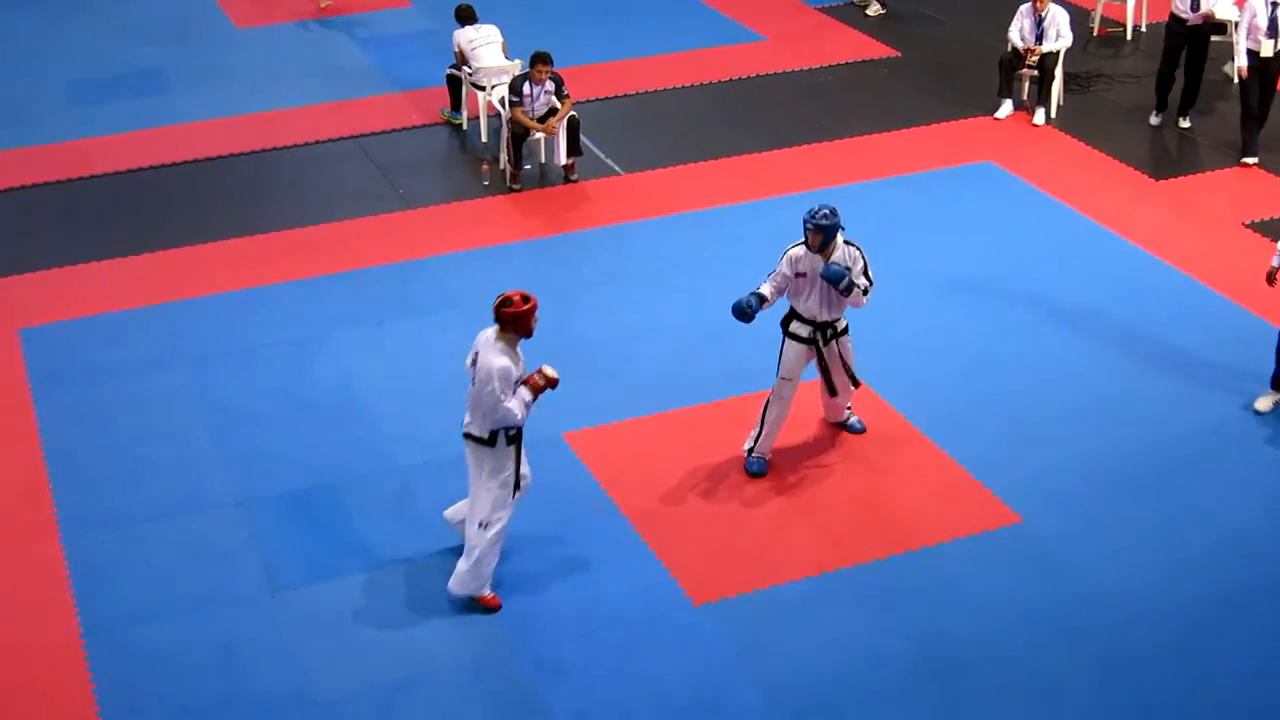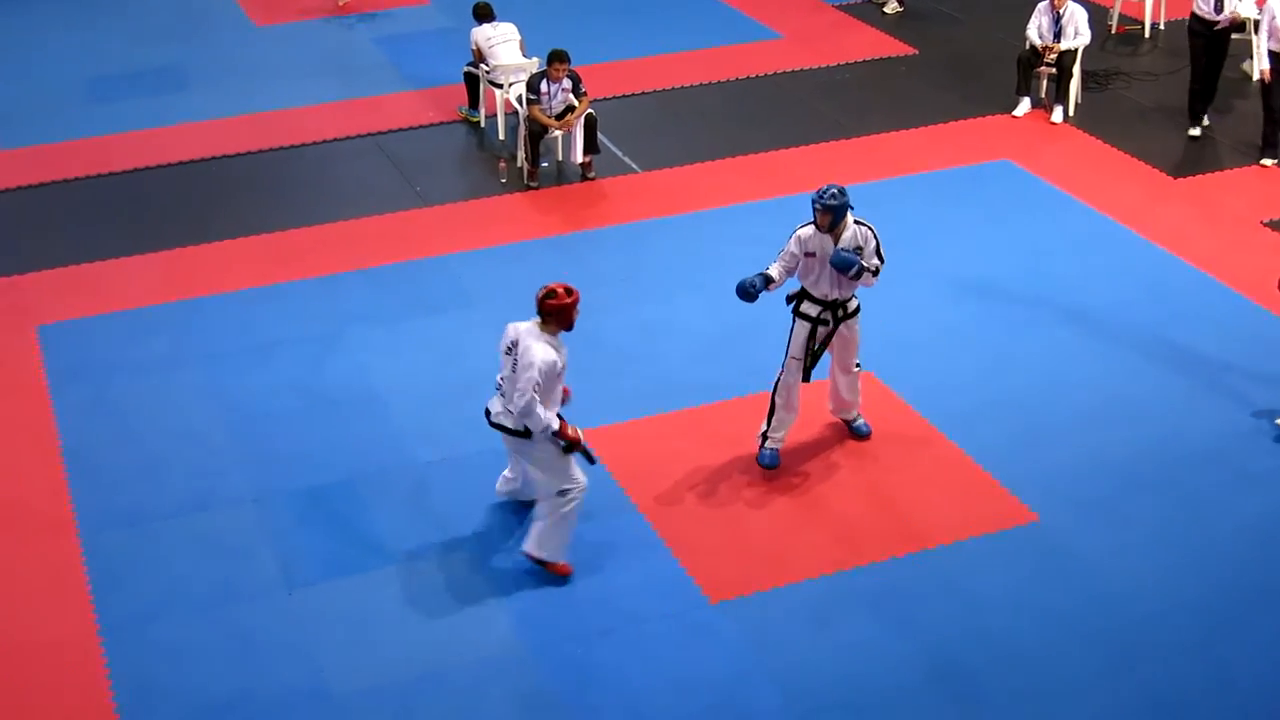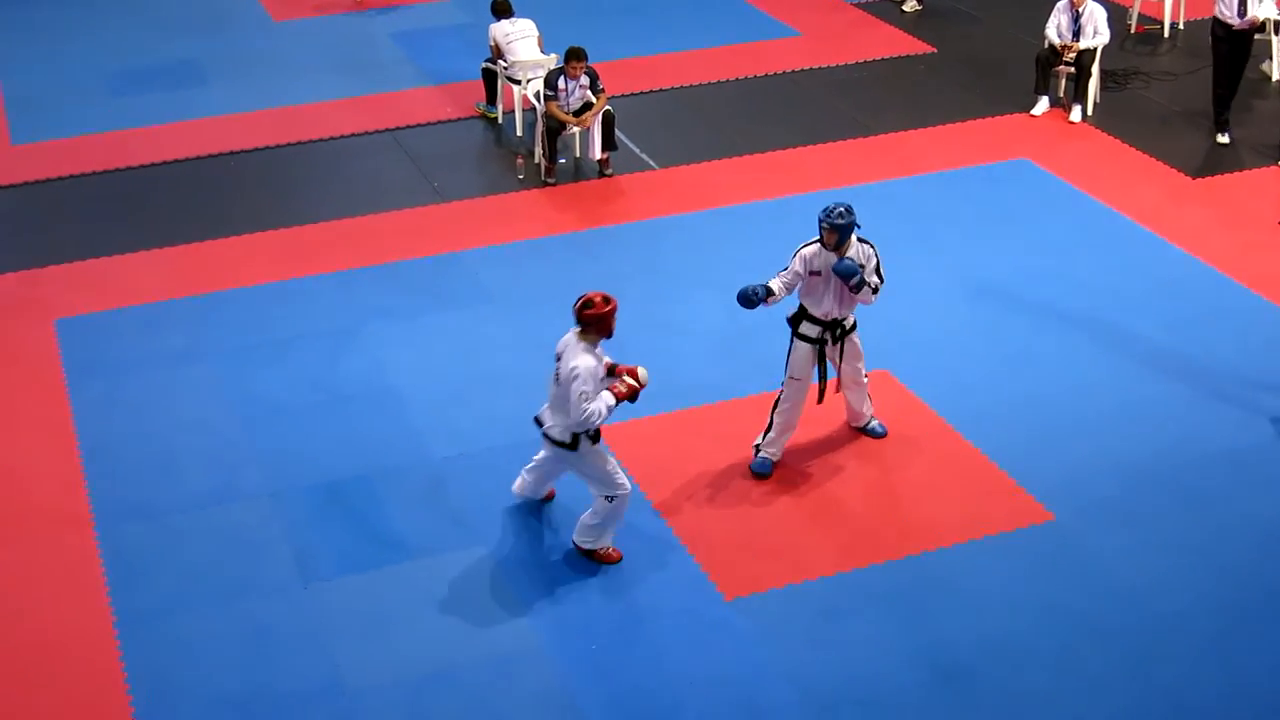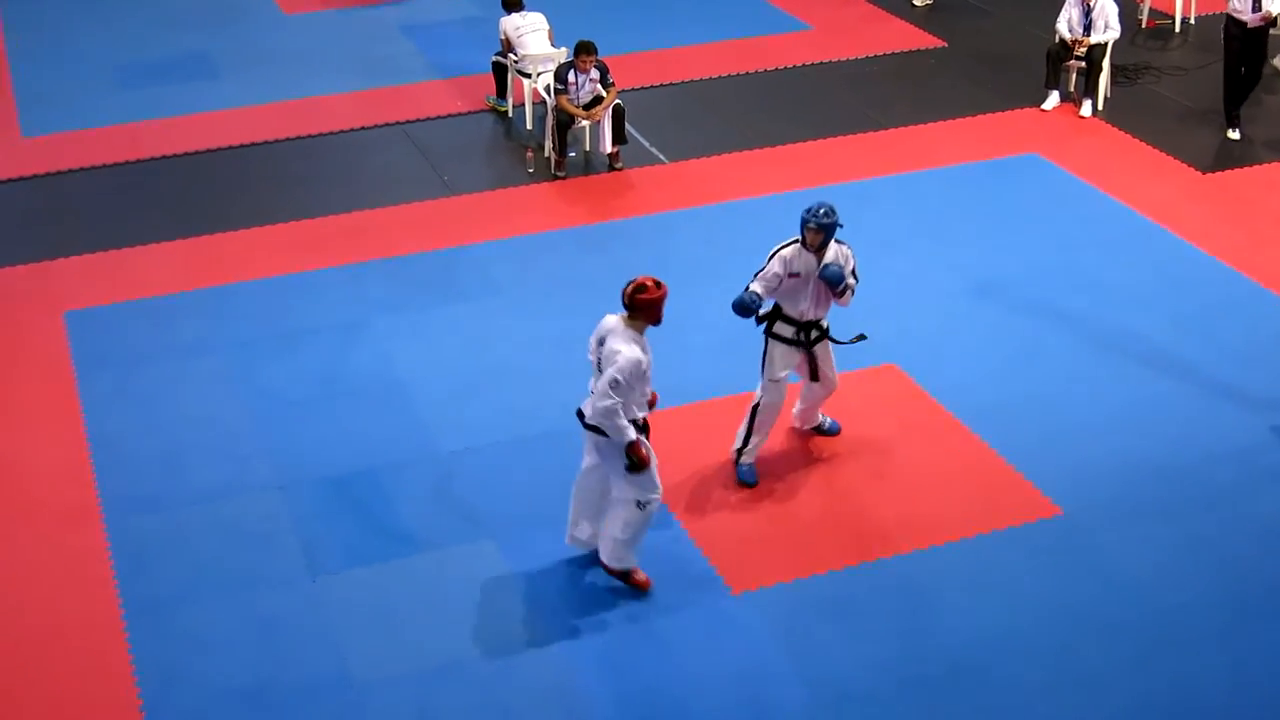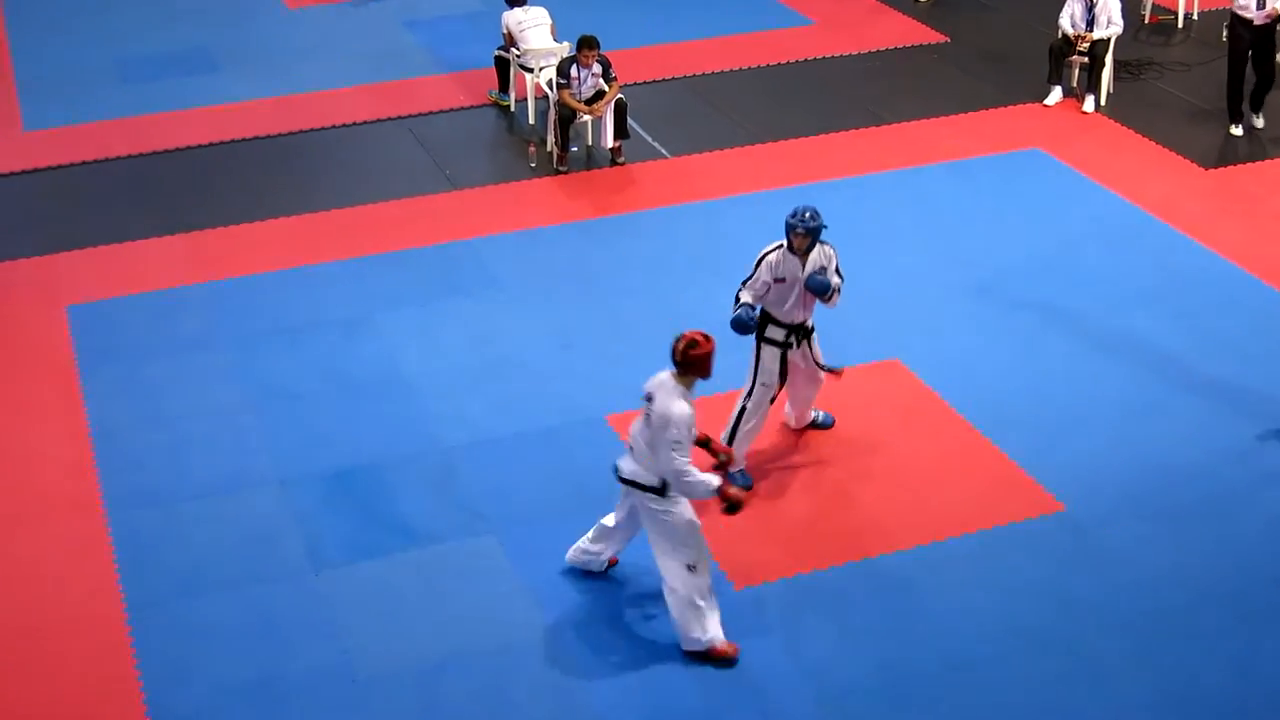
dt=0.2s
person 1, frame 1
left shoulder: (489, 335)
right shoulder: (499, 365)
right elbow: (503, 414)
left wrist: (523, 383)
right wrist: (531, 391)
left hip: (481, 430)
right hip: (491, 440)
left knee: (516, 482)
right knee: (492, 509)
left ankle: (464, 517)
right ankle: (470, 584)
person 1, frame 2
left shoulder: (522, 329)
right shoulder: (544, 357)
right elbow: (529, 407)
right wrist: (560, 429)
left hip: (504, 415)
right hip: (520, 428)
left knee: (527, 461)
right knee: (570, 485)
left ankle: (516, 489)
right ankle: (544, 550)
person 1, frame 3
left shoulder: (574, 338)
right shoulder: (584, 366)
right elbow: (583, 416)
left wrist: (615, 369)
right wrist: (613, 394)
left hip: (554, 424)
right hip: (572, 440)
left knee: (551, 460)
right knee: (616, 489)
left ankle: (529, 488)
right ankle: (590, 541)
person 1, frame 4
left shoulder: (609, 323)
right shoulder: (629, 356)
right elbow: (607, 408)
right wrist: (631, 442)
left hip: (593, 420)
right hip: (613, 429)
left knee: (594, 480)
right knee: (645, 494)
left ankle: (584, 535)
right ankle: (616, 558)
person 1, frame 5
left shoulder: (660, 381)
right shoulder: (678, 411)
right elbow: (675, 469)
left wrist: (701, 439)
right wrist: (720, 488)
left hip: (633, 473)
right hip: (656, 488)
left knee: (623, 519)
right knee: (689, 559)
left ankle: (588, 556)
right ankle: (701, 640)
person 2, frame 1
left shoulder: (852, 254)
right shoulder: (795, 255)
left elbow: (861, 297)
right elbow: (775, 285)
left wrist: (846, 284)
right wrist: (756, 299)
left hip: (834, 330)
right hip: (799, 331)
left knee: (842, 379)
right knee: (782, 391)
left ankle: (839, 415)
right ankle: (758, 449)
person 2, frame 2
left shoulder: (863, 234)
right shoulder: (804, 235)
left elbow: (873, 275)
right elbow: (784, 265)
left wrist: (856, 269)
right wrist: (762, 280)
left hip: (845, 311)
right hip: (810, 311)
left knee: (847, 366)
right knee: (792, 373)
left ankle: (848, 414)
right ankle: (771, 441)
person 2, frame 3
left shoulder: (865, 252)
right shoulder: (808, 253)
left elbow: (870, 295)
right elbow: (785, 281)
left wrist: (856, 280)
right wrist: (762, 292)
left hip: (842, 328)
right hip: (808, 329)
left knee: (855, 376)
right knee: (793, 390)
left ankle: (862, 418)
right ankle: (768, 450)
person 2, frame 4
left shoulder: (841, 254)
right shoulder: (786, 253)
left elbow: (848, 296)
right elbow: (763, 282)
left wrist: (841, 285)
right wrist: (750, 298)
left hip: (815, 330)
right hip: (783, 332)
left knee: (825, 381)
right knee: (771, 394)
left ankle: (807, 419)
right ankle: (743, 456)
person 2, frame 5
left shoulder: (826, 254)
right shoulder: (772, 258)
left elbow: (835, 288)
right elbow: (749, 288)
left wrist: (828, 290)
right wrist: (745, 310)
left hip: (802, 331)
right hip: (771, 334)
left knee: (810, 378)
right knee: (759, 395)
left ankle: (803, 416)
right ankle: (732, 459)
